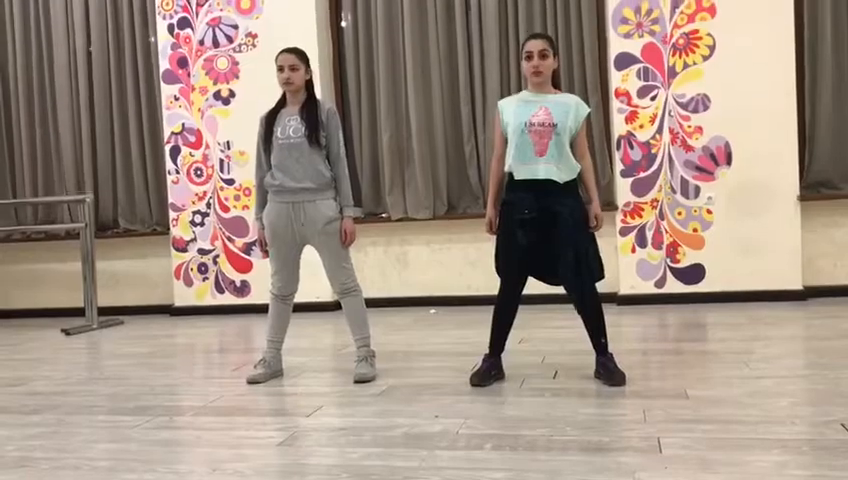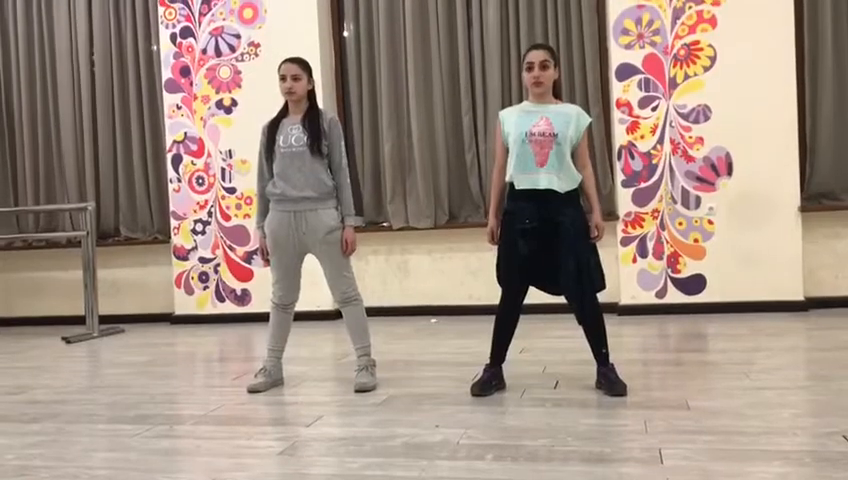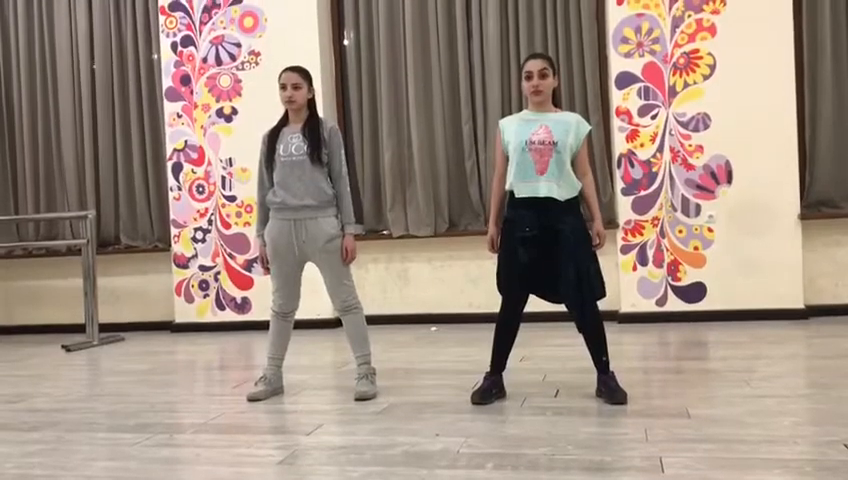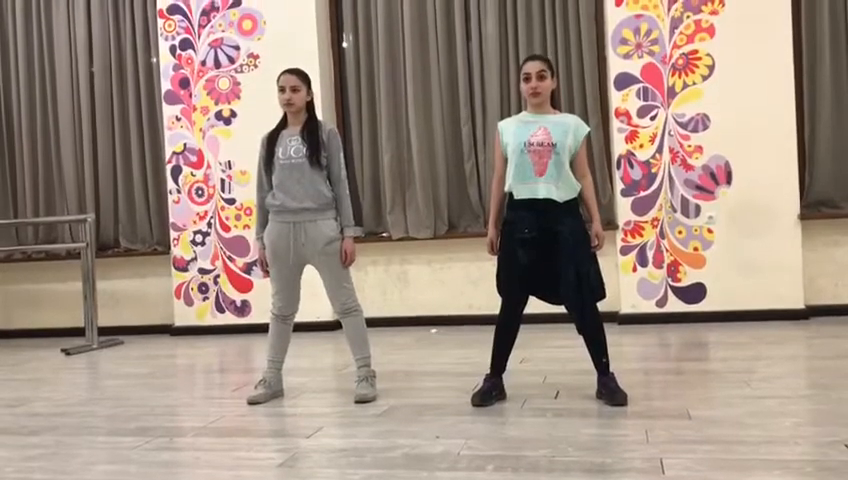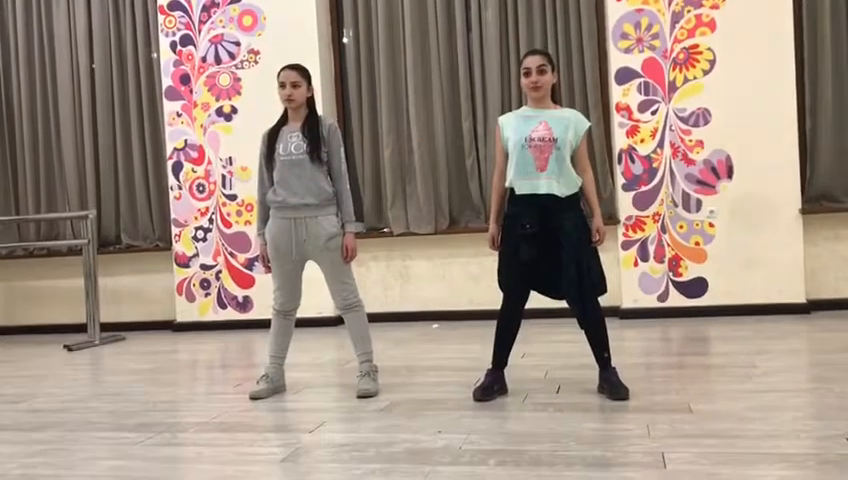
dt=0.3s
person 1, frame 1
left shoulder: (572, 105)
right shoulder: (507, 107)
left elbow: (583, 157)
right elbow: (498, 160)
left wrist: (594, 201)
right wrist: (492, 205)
left hip: (563, 197)
right hip: (520, 198)
left knee: (582, 282)
right knee: (511, 283)
left ankle: (603, 358)
right ankle: (493, 359)
person 1, frame 2
left shoulder: (574, 116)
right shoulder: (508, 117)
left elbow: (584, 167)
right elbow: (500, 170)
left wrist: (596, 211)
right wrist: (493, 214)
left hip: (565, 207)
right hip: (522, 208)
left knee: (583, 292)
right knee: (512, 293)
left ankle: (604, 369)
right ankle: (494, 370)
person 1, frame 3
left shoulder: (573, 123)
right shoulder: (508, 126)
left elbow: (584, 175)
right elbow: (500, 178)
left wrist: (597, 219)
right wrist: (493, 223)
left hip: (565, 215)
right hip: (522, 216)
left knee: (583, 300)
right knee: (512, 301)
left ankle: (605, 376)
right ankle: (494, 377)
person 1, frame 4
left shoulder: (572, 125)
right shoulder: (506, 128)
left elbow: (583, 176)
right elbow: (499, 180)
left wrist: (595, 220)
right wrist: (492, 225)
left hip: (564, 216)
right hip: (521, 217)
left knee: (583, 301)
right knee: (511, 302)
left ankle: (605, 378)
right ankle: (494, 380)
person 1, frame 5
left shoulder: (572, 120)
right shoulder: (507, 123)
left elbow: (584, 171)
right elbow: (500, 175)
left wrist: (596, 215)
right wrist: (494, 220)
left hip: (565, 211)
right hip: (522, 212)
left knee: (584, 296)
right knee: (513, 297)
left ankle: (607, 372)
right ankle: (496, 374)
person 2, frame 1
left shoulder: (324, 113)
right shoulder: (269, 120)
left elbow: (339, 164)
right elbow: (262, 172)
left wrist: (348, 212)
right wrist: (259, 219)
left hip: (320, 207)
right hip: (280, 210)
left knee: (345, 283)
right knee: (281, 289)
left ankle: (364, 354)
right ankle: (271, 357)
person 2, frame 2
left shoulder: (327, 123)
right shoulder: (271, 129)
left elbow: (341, 173)
right elbow: (264, 180)
left wrist: (349, 221)
right wrist: (261, 228)
left hip: (322, 215)
right hip: (282, 218)
left knee: (346, 292)
right knee: (282, 297)
left ankle: (365, 363)
right ankle: (272, 366)
person 2, frame 3
left shoulder: (327, 132)
right shoulder: (272, 138)
left elbow: (342, 182)
right elbow: (264, 189)
left wrist: (349, 229)
right wrist: (261, 235)
left hip: (322, 224)
right hip: (282, 227)
left knee: (346, 301)
right knee: (282, 305)
left ankle: (365, 371)
right ankle: (272, 374)
person 2, frame 4
left shoulder: (325, 134)
right shoulder: (270, 141)
left elbow: (340, 184)
right elbow: (263, 191)
left wrist: (348, 232)
right wrist: (260, 239)
left hip: (321, 227)
right hip: (281, 230)
left knee: (346, 303)
right knee: (282, 308)
left ankle: (365, 374)
right ankle: (272, 377)
person 2, frame 5
left shoulder: (326, 130)
right shoulder: (271, 137)
left elbow: (341, 180)
right elbow: (264, 188)
left wrist: (350, 228)
right wrist: (261, 234)
left hip: (322, 222)
right hip: (282, 225)
left knee: (347, 298)
right knee: (283, 304)
left ankle: (367, 369)
right ankle: (274, 373)
